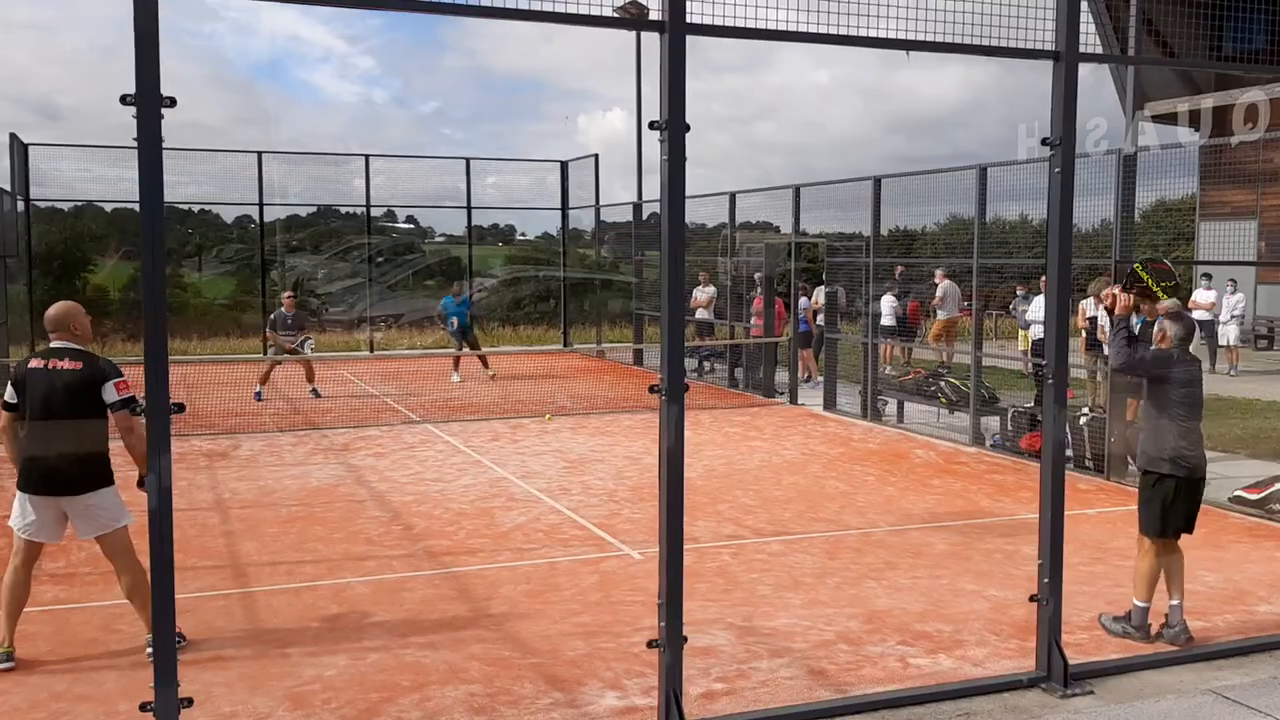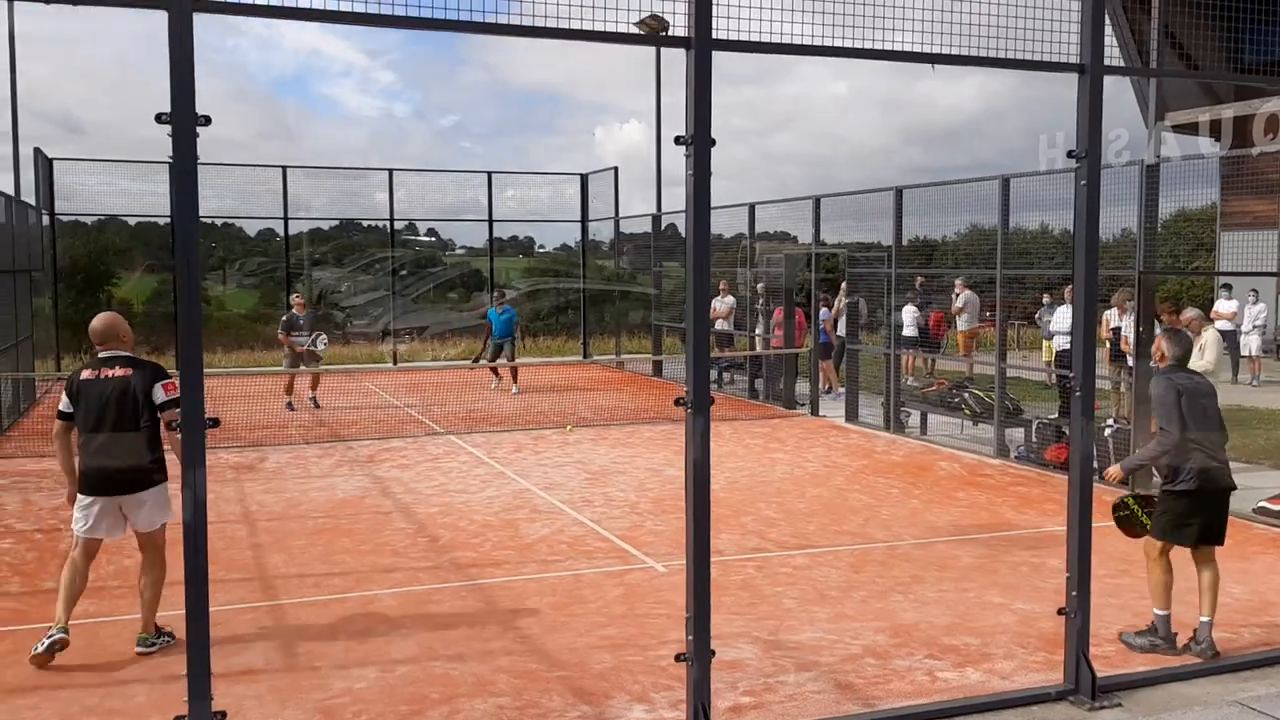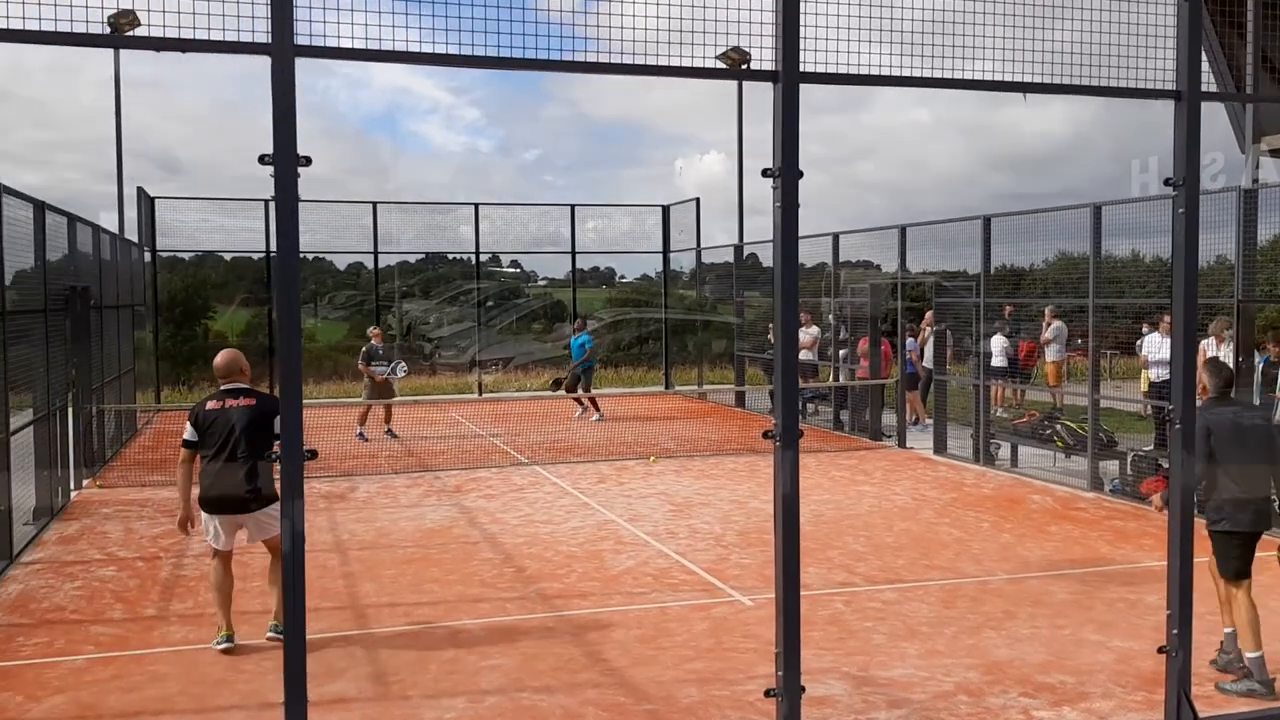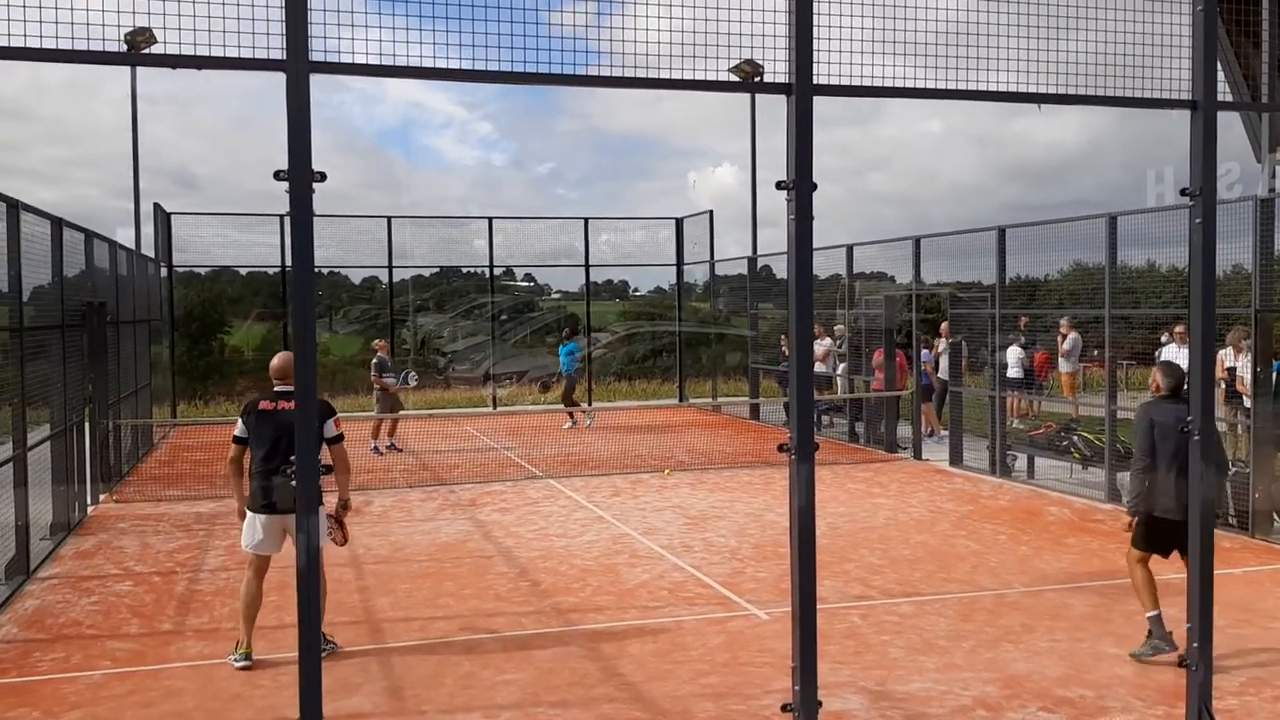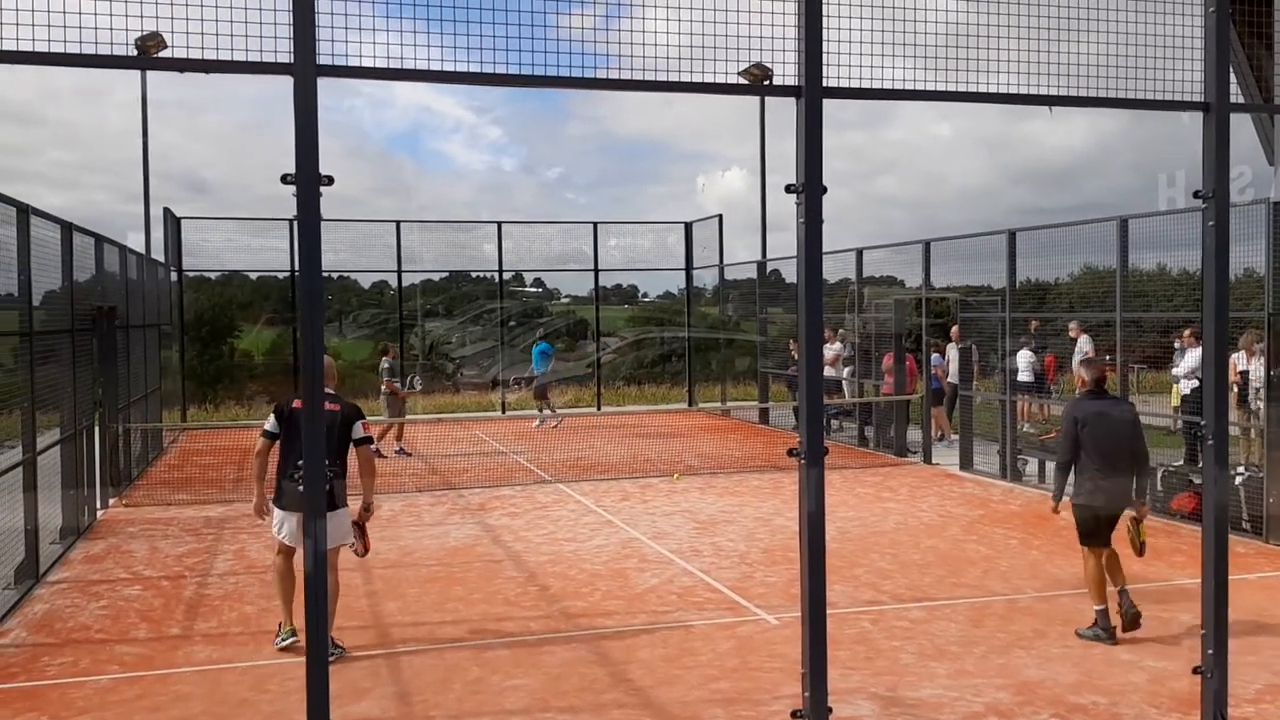
dt=0.5s
person 1, frame 1
right shoulder: (101, 368)
right elbow: (128, 427)
right wrist: (148, 472)
left hip: (35, 481)
right hip: (89, 481)
right knee: (123, 556)
right ankle: (155, 634)
person 1, frame 2
left shoulder: (77, 378)
right shoulder: (152, 373)
left elbow: (61, 435)
right elbow: (173, 427)
left wrist: (71, 483)
left hip: (94, 481)
right hip: (144, 478)
left knee: (80, 556)
right knee: (153, 552)
left ankle: (58, 629)
right ankle: (147, 632)
person 1, frame 3
left shoulder: (201, 409)
right shoulder: (269, 404)
left elbow: (185, 461)
left wrist: (184, 506)
left hip: (214, 500)
right hip: (256, 498)
left knee: (220, 559)
right knee: (279, 551)
left ankle: (225, 631)
right ankle: (278, 621)
person 1, frame 4
left shoulder: (252, 408)
right shoulder: (321, 409)
left elbow: (234, 458)
right elbow: (339, 458)
left wrist: (240, 499)
right wrist: (344, 497)
left hip: (262, 503)
right hip: (304, 503)
left knee: (254, 572)
left ankle: (243, 647)
right ankle: (316, 639)
person 1, frame 5
left shoulder: (285, 407)
right shoulder: (350, 411)
left elbow: (260, 452)
right elbow: (366, 459)
left wrist: (258, 493)
right wrist: (367, 501)
left hip: (288, 498)
right hip: (329, 501)
left knee: (283, 556)
right knee: (328, 568)
left ankle: (286, 627)
right ankle: (325, 641)
person 2, frame 1
left shoulder: (1166, 360)
right shoulder: (1189, 363)
left elbow: (1121, 361)
right elbow: (1135, 354)
left wrist: (1122, 316)
right wrist: (1120, 315)
left hip: (1166, 468)
right hip: (1190, 468)
left knee: (1150, 544)
right knee: (1168, 544)
left ankle: (1136, 622)
right ankle: (1176, 623)
person 2, frame 2
left shoulder: (1163, 382)
right shoulder: (1201, 382)
left elbow: (1169, 436)
left wrist: (1127, 466)
left hip: (1186, 480)
right hip: (1217, 479)
left knee: (1156, 550)
right knee: (1205, 557)
left ankle: (1161, 633)
right ankle: (1204, 638)
person 2, frame 3
left shoulder: (1203, 417)
left elbow: (1198, 473)
left wrist: (1166, 497)
left hip: (1227, 512)
left knee: (1236, 589)
right knee: (1220, 569)
right ankle: (1231, 651)
person 2, frame 4
left shoulder: (1148, 412)
left elbow: (1141, 463)
right elbow: (1220, 465)
left wrist: (1132, 508)
right wrist: (1209, 500)
left hip: (1163, 507)
left knee: (1136, 559)
left ankle: (1159, 633)
person 2, frame 5
left shoulder: (1075, 409)
right shoulder: (1127, 408)
left elbow: (1064, 457)
right elbow: (1142, 457)
left wrist: (1056, 496)
right wrist: (1140, 497)
left hip: (1090, 495)
right hip: (1118, 495)
left knee: (1091, 555)
right knee: (1104, 548)
left ankle: (1102, 625)
right ankle: (1126, 605)
